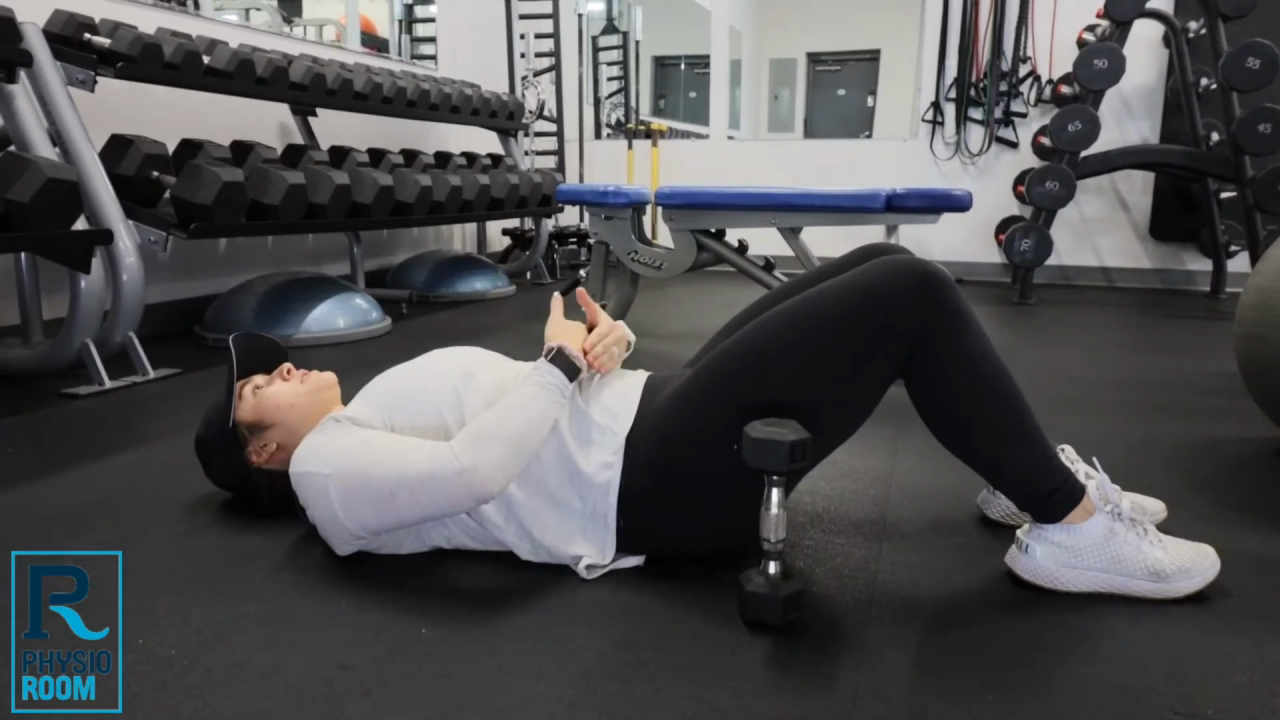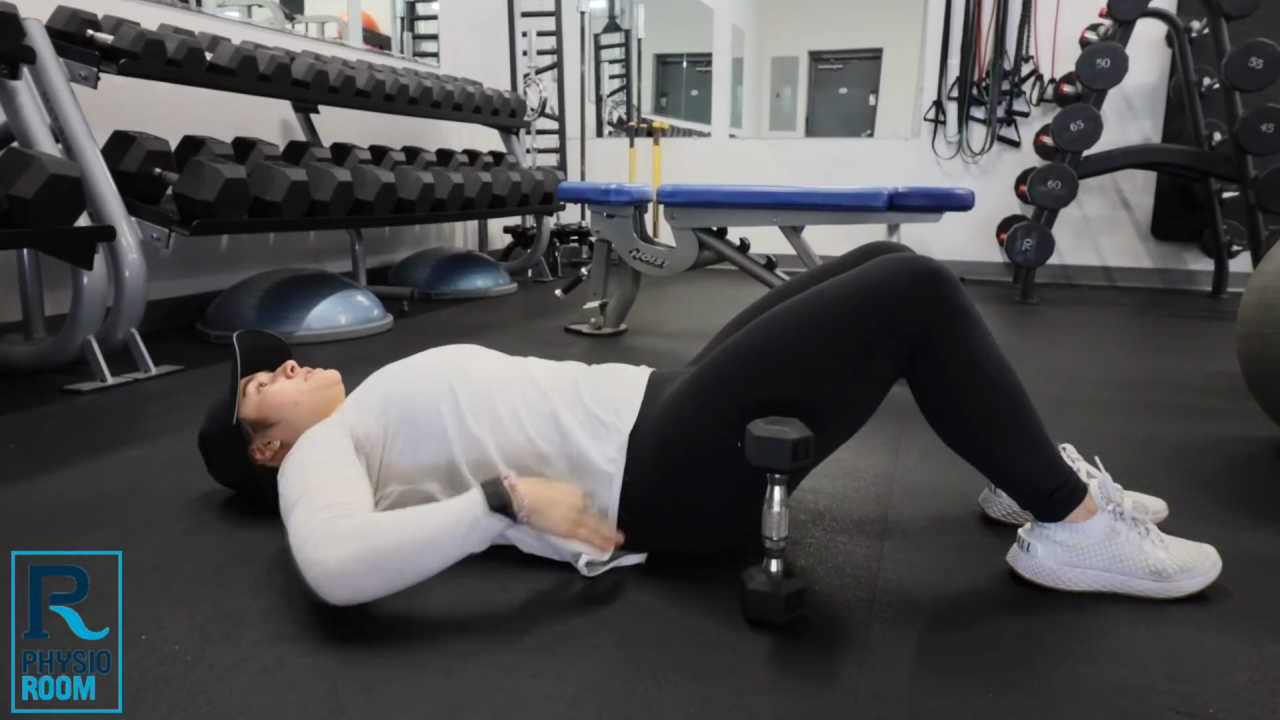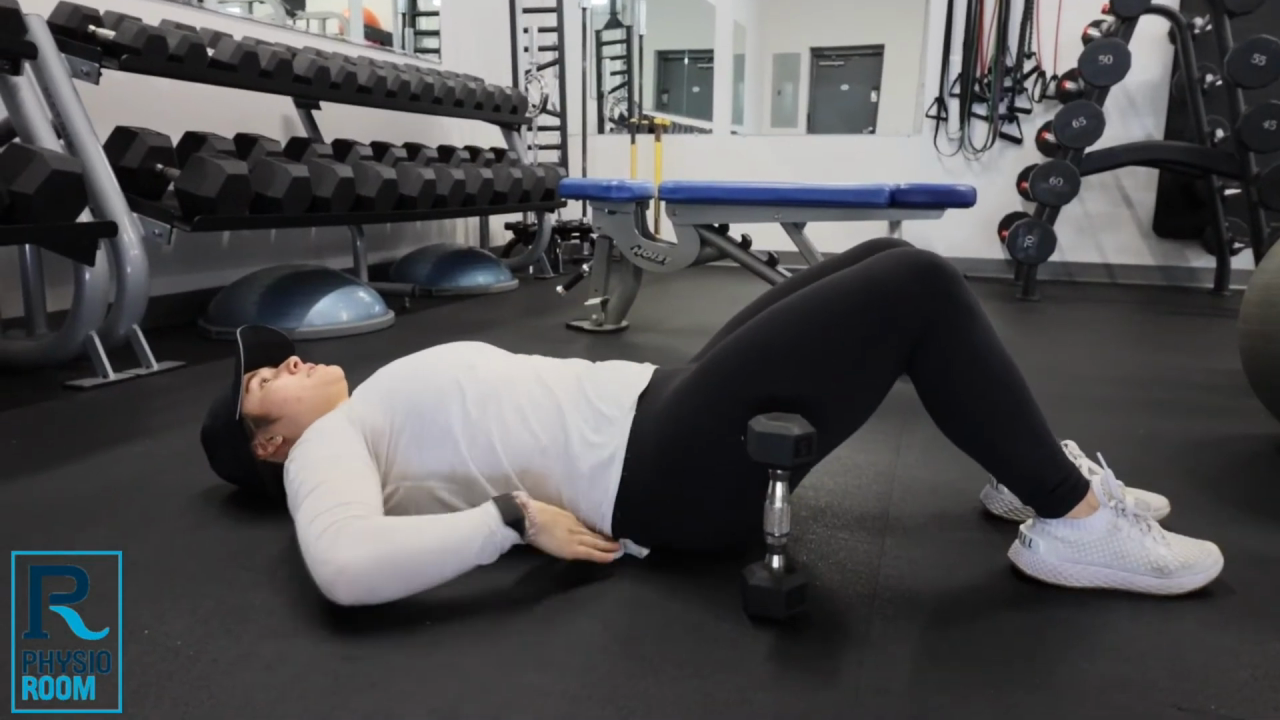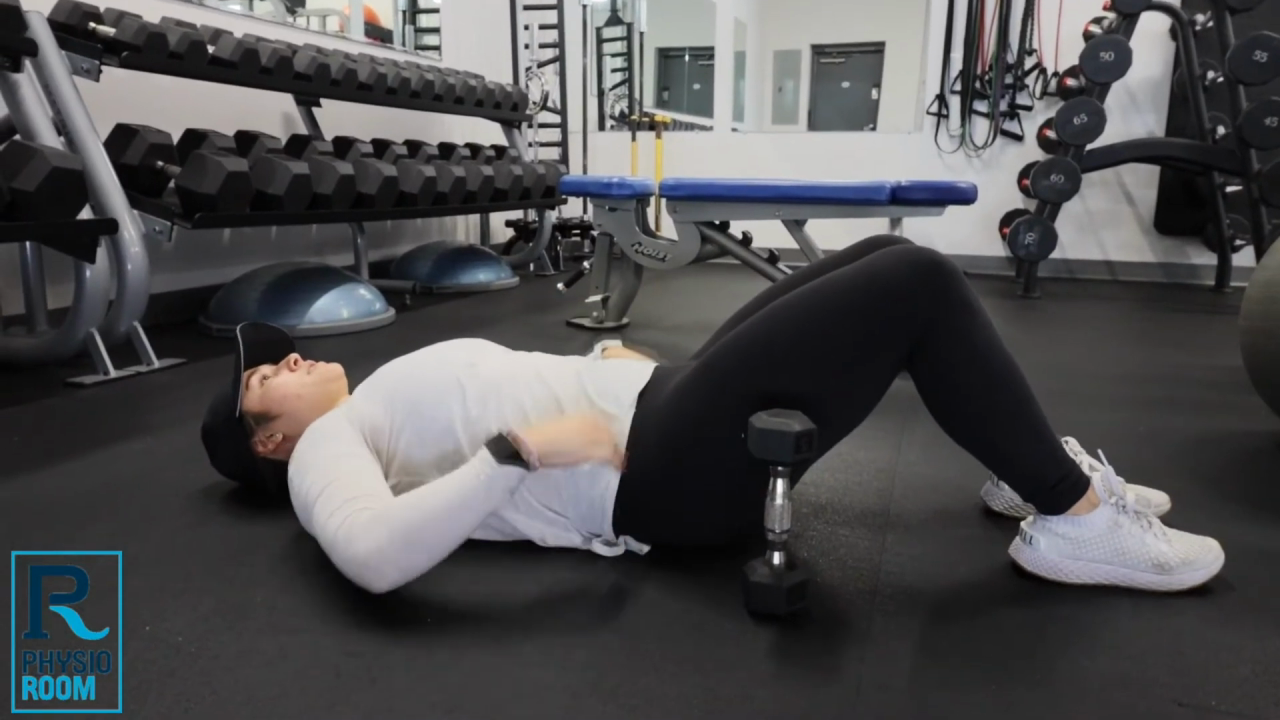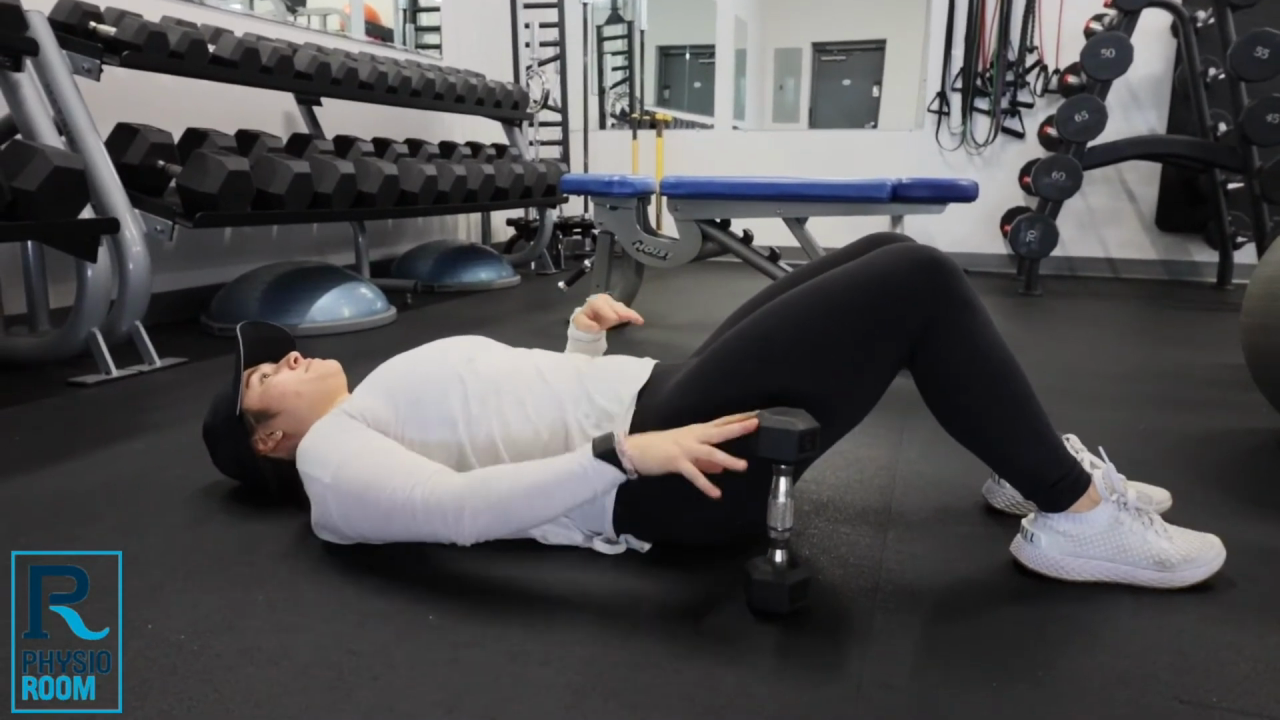
dt=0.4s
person 1, frame 1
left shoulder: (369, 420)
right shoulder: (328, 470)
right elbow: (476, 468)
left wrist: (601, 344)
right wrist: (560, 359)
left hip: (652, 420)
right hip: (660, 486)
left knee: (886, 269)
right knee: (911, 298)
left ankle: (1031, 478)
right ankle: (1071, 528)
person 1, frame 2
left shoulder: (376, 416)
right shoulder: (323, 453)
right elbow: (337, 566)
left wrist: (627, 376)
right wrist: (504, 504)
left hip: (653, 414)
right hip: (670, 478)
left knee: (891, 269)
right knee: (915, 293)
left ankle: (1030, 476)
right ankle: (1071, 526)
person 1, frame 3
left shoulder: (381, 413)
right shoulder: (327, 451)
right elbow: (348, 569)
right wrist: (515, 518)
left hip: (658, 410)
right hip: (672, 475)
left knee: (893, 265)
right knee: (919, 288)
left ankle: (1032, 472)
right ankle: (1073, 523)
person 1, frame 4
left shoulder: (377, 413)
right shoulder: (326, 456)
right elbow: (378, 554)
left wrist: (600, 367)
right wrist: (518, 451)
left hip: (656, 410)
right hip: (669, 474)
left knee: (894, 260)
right knee: (919, 285)
left ankle: (1035, 470)
right ankle: (1075, 519)
person 1, frame 5
left shoulder: (381, 410)
right shoulder: (333, 458)
right elbow: (460, 508)
left wrist: (587, 336)
right wrist: (625, 453)
left hip: (656, 400)
right hip: (671, 487)
left knee: (893, 258)
right knee: (920, 284)
left ankle: (1037, 467)
right ankle: (1076, 517)
